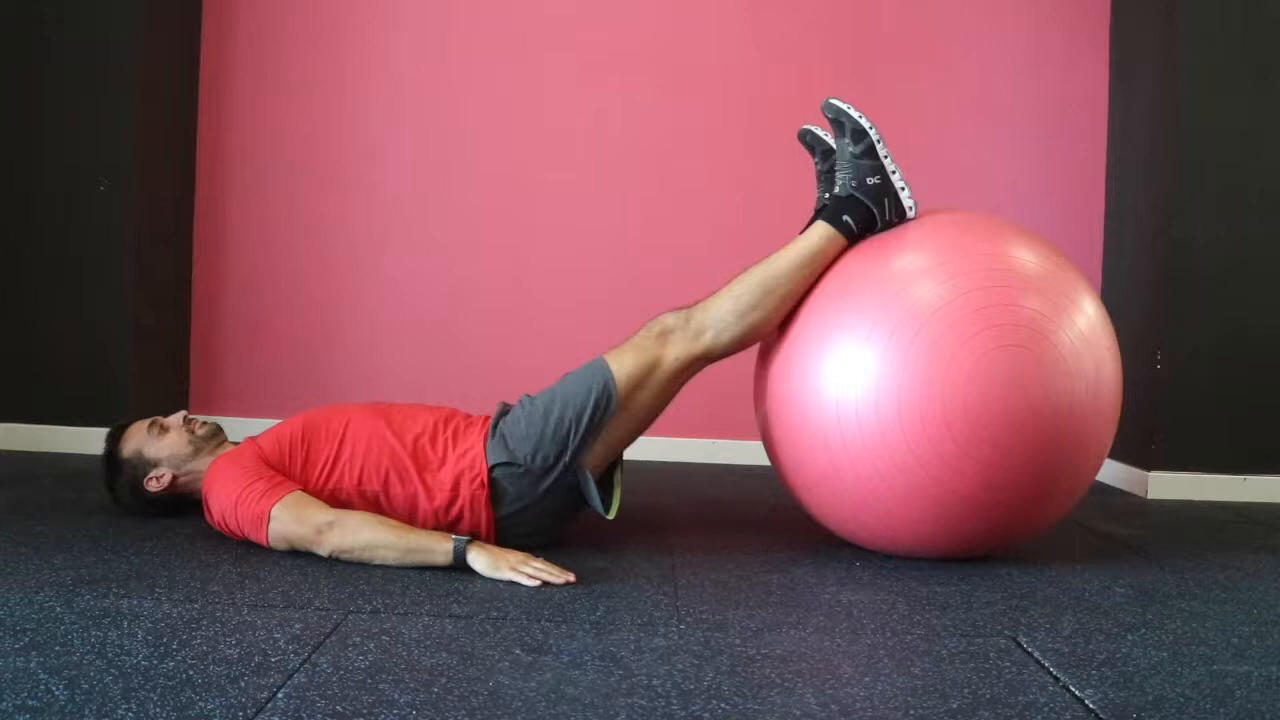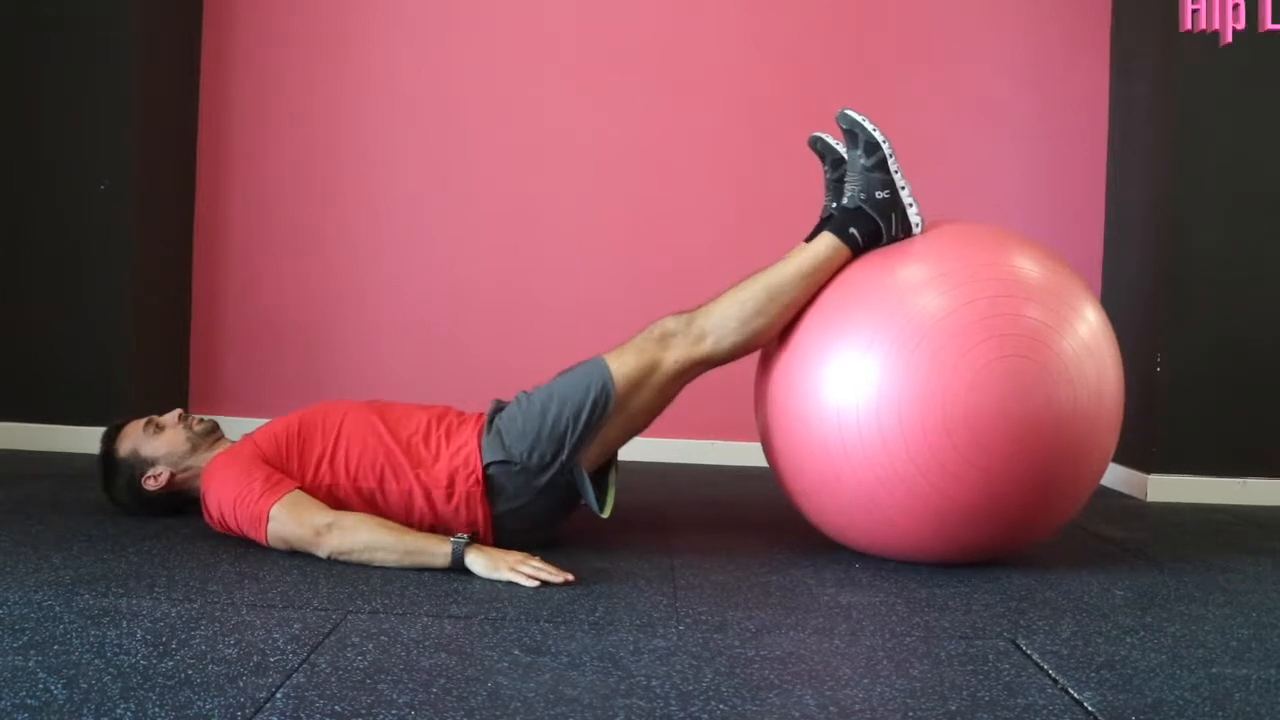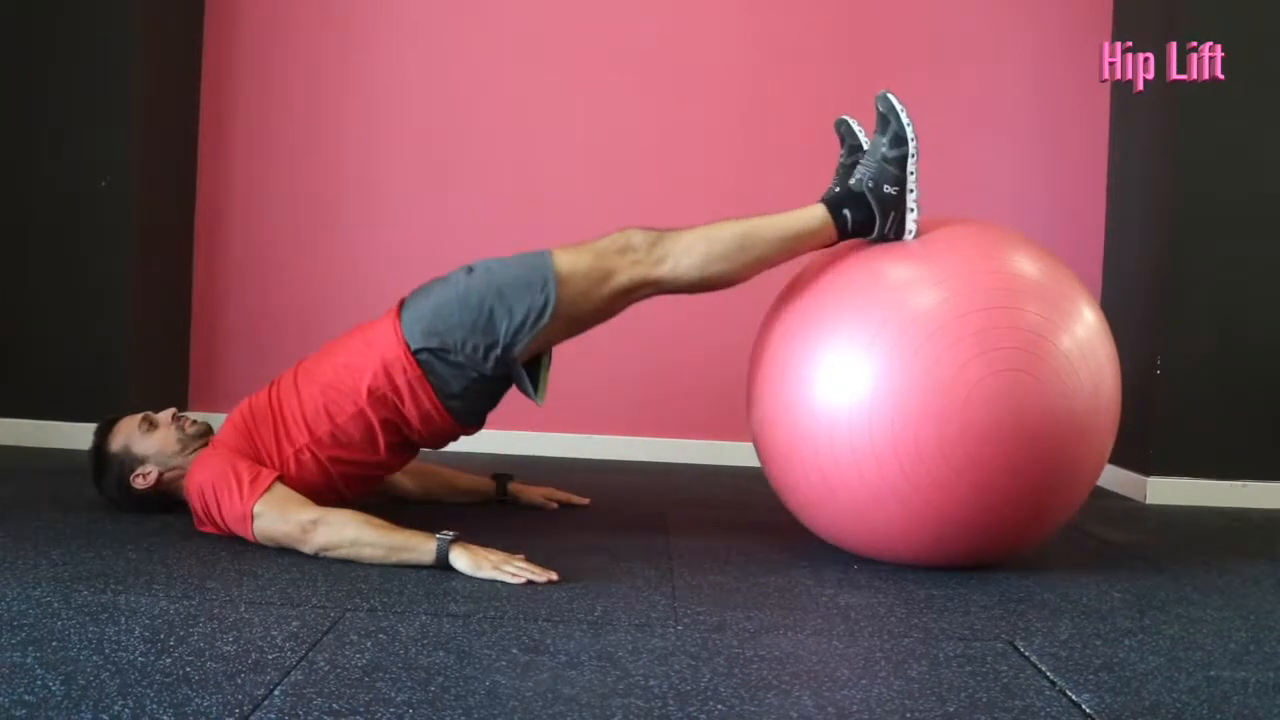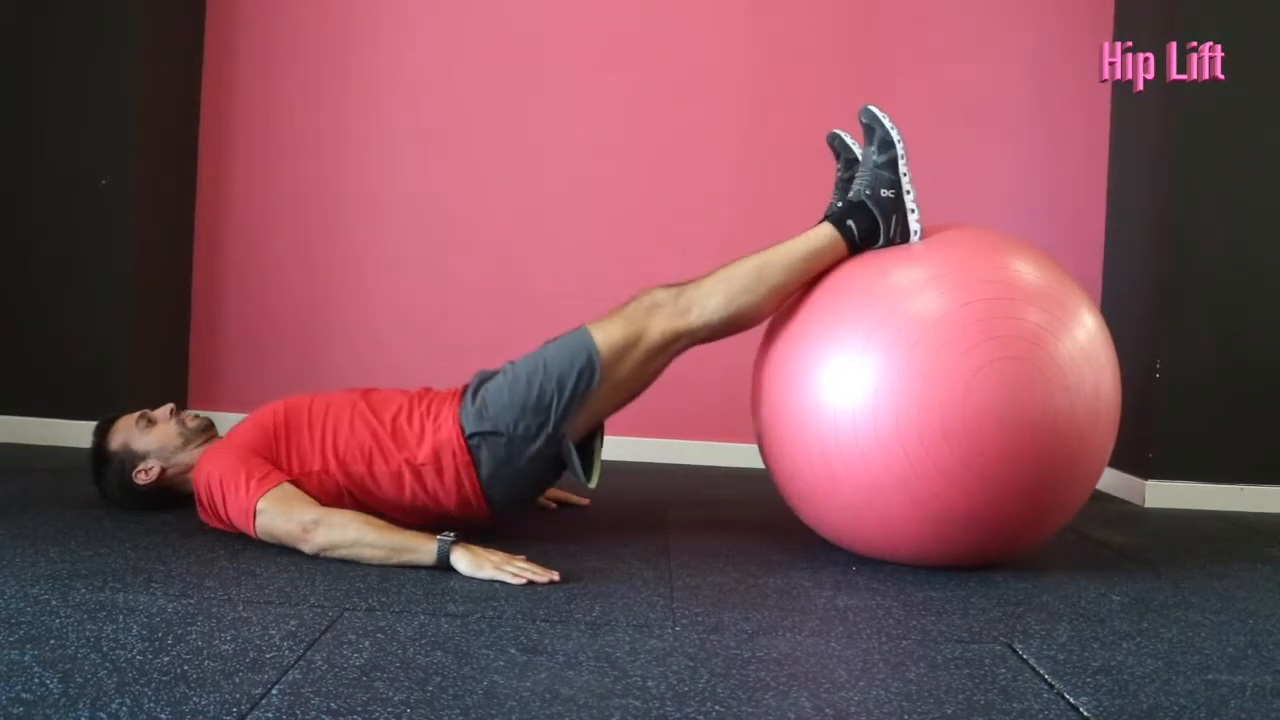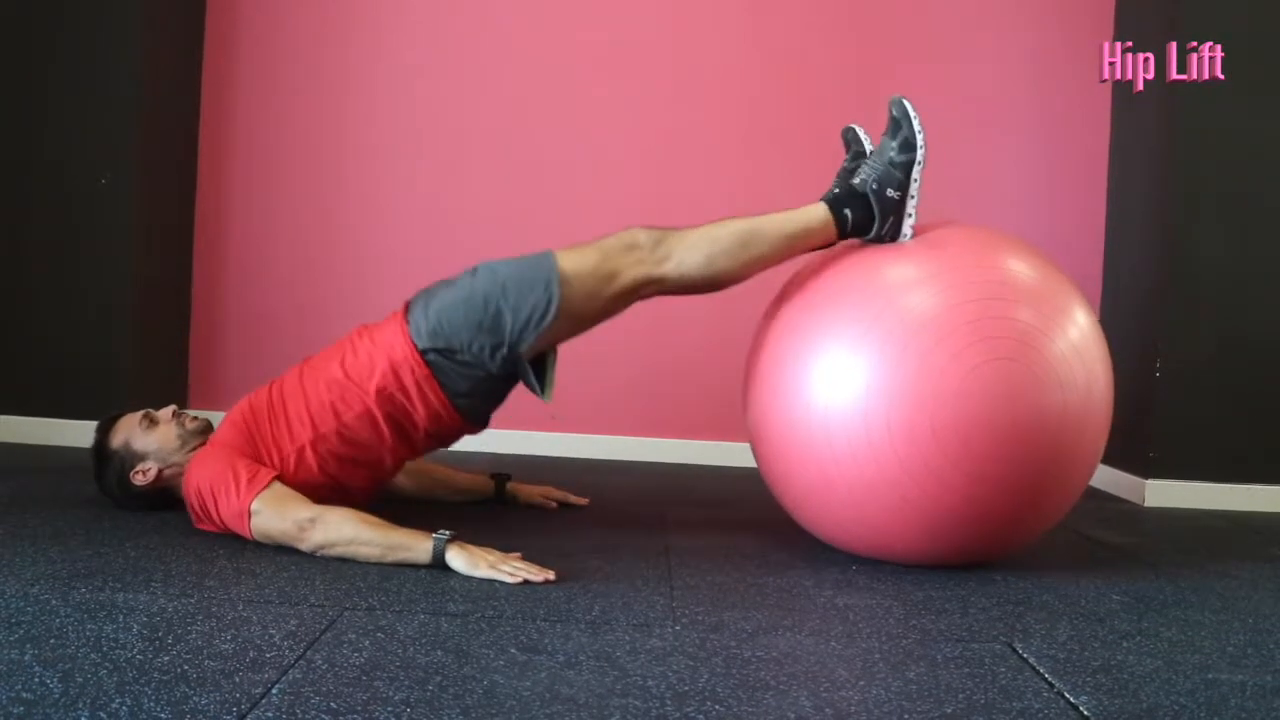
dt=1s
person 1, frame 1
left shoulder: (260, 461)
right shoulder: (233, 488)
right elbow: (330, 534)
right wrist: (471, 549)
left hip: (495, 457)
right hip: (499, 478)
left knee: (673, 335)
right knee: (679, 337)
left ankle: (834, 220)
right ankle: (851, 214)
person 1, frame 2
left shoulder: (254, 462)
right shoulder: (232, 484)
right elbow: (327, 535)
left wrist: (540, 483)
right wrist: (469, 550)
left hip: (489, 461)
right hip: (491, 472)
left knee: (673, 338)
right knee: (675, 343)
left ankle: (837, 230)
right ankle: (859, 226)
person 1, frame 3
left shoulder: (234, 463)
right shoulder: (215, 484)
left elbow: (385, 469)
right elbow: (311, 532)
right wrist: (449, 552)
left hip: (436, 359)
left knee: (634, 259)
right knee: (639, 258)
left ankle: (841, 210)
right ankle: (854, 213)
person 1, frame 4
left shoulder: (243, 457)
right shoulder: (223, 475)
right elbow: (312, 530)
left wrist: (517, 485)
right wrist: (450, 550)
left hip: (472, 439)
right hip: (475, 446)
left knee: (662, 312)
right knee: (666, 314)
left ankle: (844, 226)
right ankle: (861, 223)
person 1, frame 5
left shoulder: (233, 462)
right shoulder: (212, 483)
left elbow: (383, 469)
right elbow: (308, 529)
right wrist: (444, 550)
left hip: (443, 351)
left knee: (639, 256)
right knee: (644, 257)
left ankle: (840, 208)
right ankle: (854, 213)
